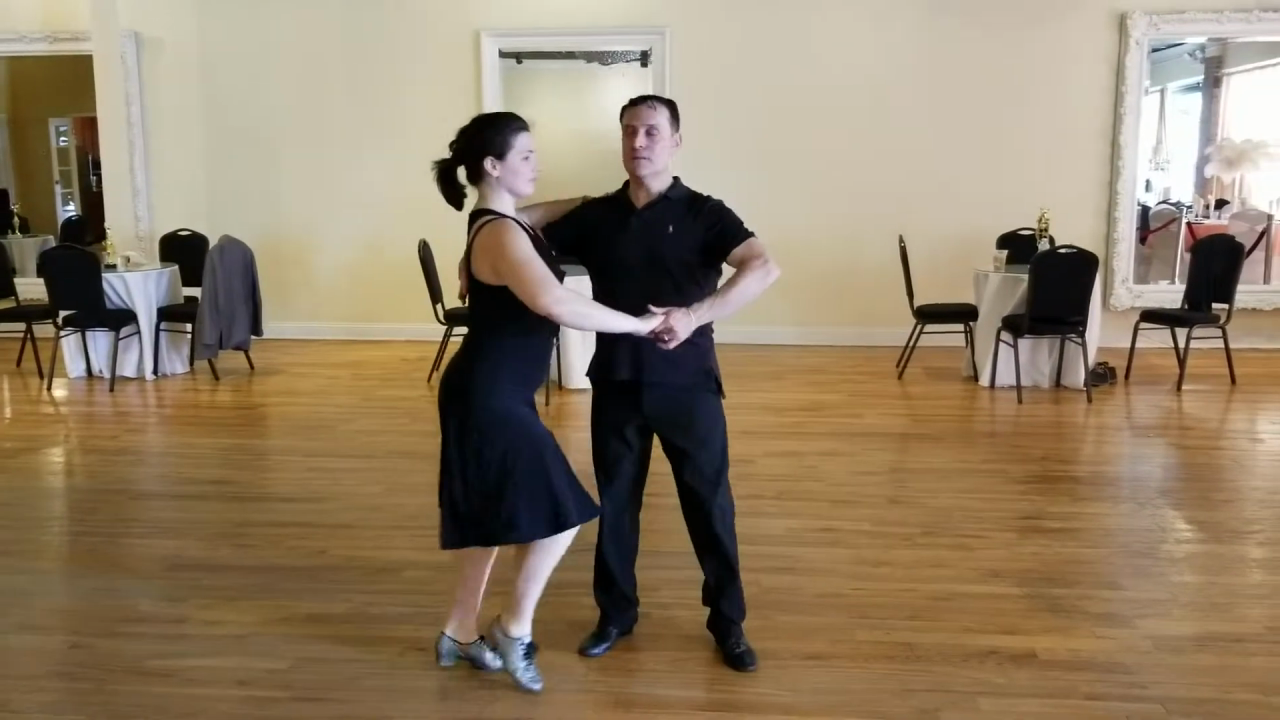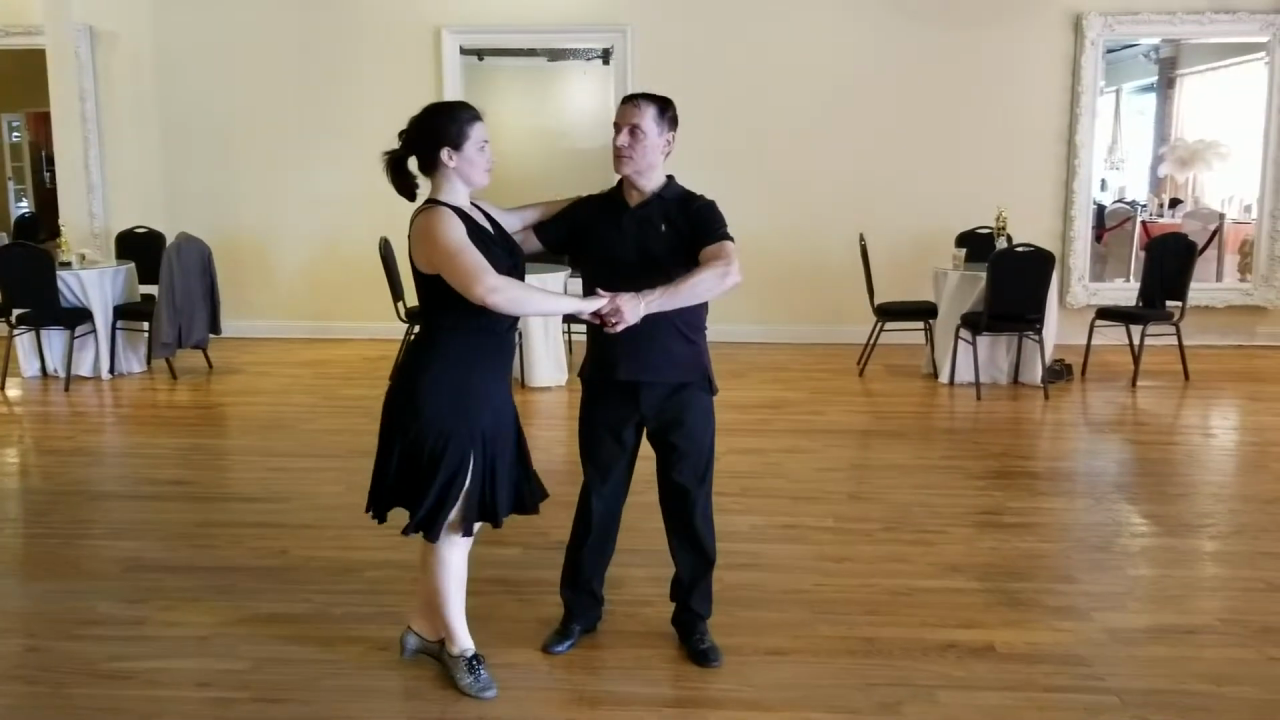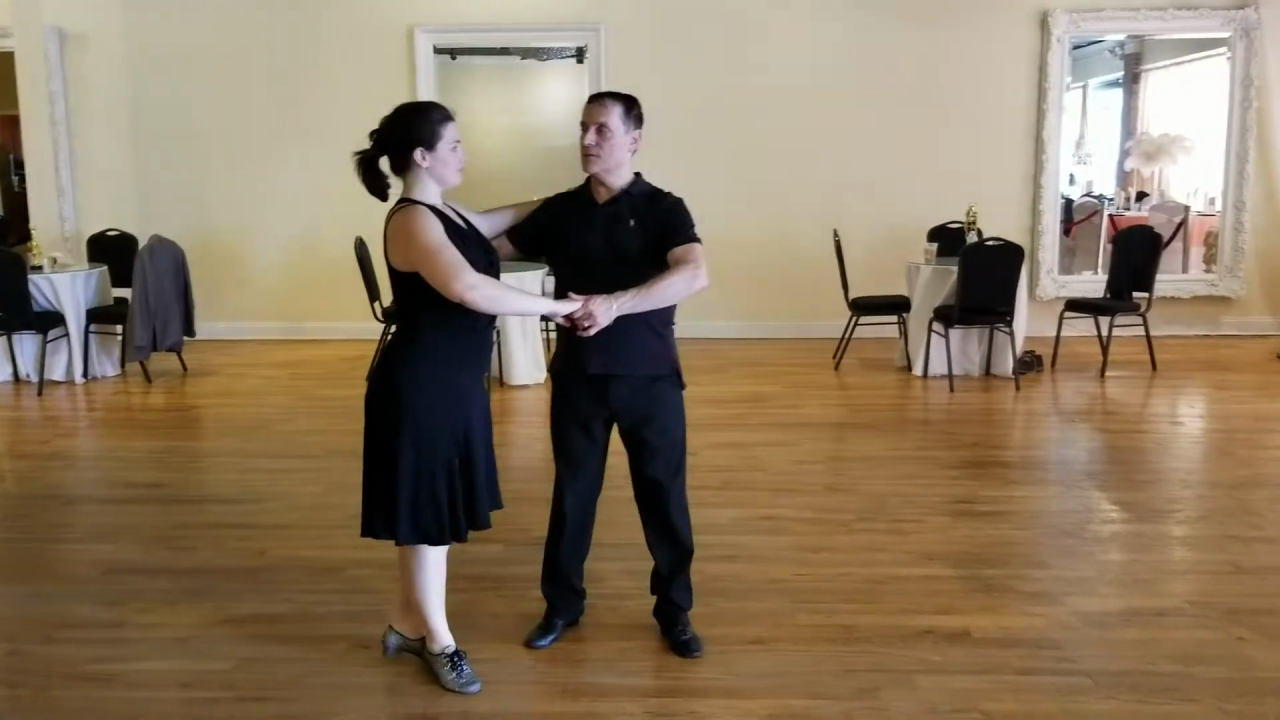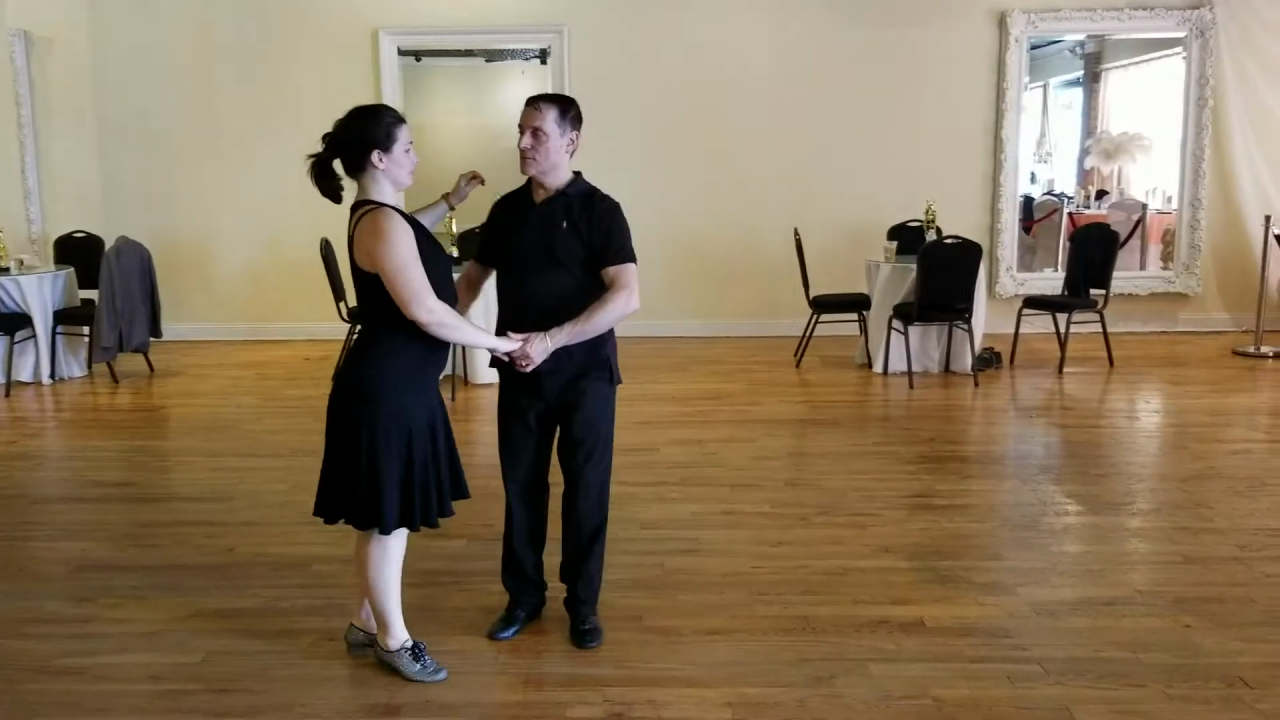
dt=0.5s
person 1, frame 1
left shoulder: (501, 222)
right shoulder: (500, 235)
left elbow: (541, 215)
right elbow: (556, 303)
right wrist: (638, 323)
left hip: (495, 392)
right hip: (489, 399)
left knee: (492, 520)
right knee: (560, 516)
left ankle: (460, 634)
right ankle: (513, 629)
person 1, frame 2
left shoulder: (472, 212)
right shoulder: (435, 222)
left elbow: (522, 219)
right elbow: (491, 292)
right wrist: (579, 304)
left hip: (481, 386)
right hip: (442, 391)
left knee: (461, 516)
right knee: (450, 520)
left ankle: (425, 628)
right ankle: (457, 645)
person 1, frame 3
left shoulder: (441, 213)
right shoulder: (412, 220)
left elbow: (490, 224)
right elbow: (470, 289)
right wrist: (554, 306)
left hip: (454, 385)
right hip: (420, 390)
left knee: (436, 515)
right knee: (426, 518)
left ankle: (406, 627)
right ankle: (438, 641)
person 1, frame 4
left shoulder: (379, 217)
right shoulder: (381, 224)
right elbow: (425, 312)
left wrist: (450, 202)
right wrist: (496, 342)
left hip: (401, 384)
right hip: (384, 387)
left knee: (387, 515)
right knee: (385, 516)
left ankle: (367, 623)
right ankle: (392, 638)
person 2, frame 1
left shoulder: (705, 214)
right shoulder: (596, 216)
left elbow: (760, 267)
left wrist: (694, 315)
left hip: (689, 384)
right hip: (617, 385)
left knee: (710, 504)
right knee: (615, 501)
left ankle: (727, 619)
right ankle: (615, 613)
person 2, frame 2
left shoulder: (695, 211)
right shoulder: (588, 213)
left elbow: (727, 272)
right elbow: (513, 240)
left wrist: (642, 302)
left hip: (681, 384)
right hip: (609, 382)
left knee: (688, 502)
right knee: (599, 496)
left ankle: (693, 618)
right ankle: (580, 608)
person 2, frame 3
left shoulder: (662, 208)
right shoulder: (559, 211)
left elbow: (694, 275)
right elbow: (491, 246)
left wrist: (614, 304)
left hip: (649, 378)
right hip: (578, 377)
left knee: (663, 494)
right knee: (572, 491)
left ankle: (674, 610)
right ankle: (562, 604)
person 2, frame 4
left shoulder: (598, 210)
right shoulder: (506, 210)
left elbow: (626, 297)
right elbow: (473, 277)
left wrist: (552, 340)
left hip: (584, 373)
right hip: (520, 374)
left knee: (585, 488)
right knee: (520, 485)
left ankle: (583, 602)
right ankle: (523, 596)
